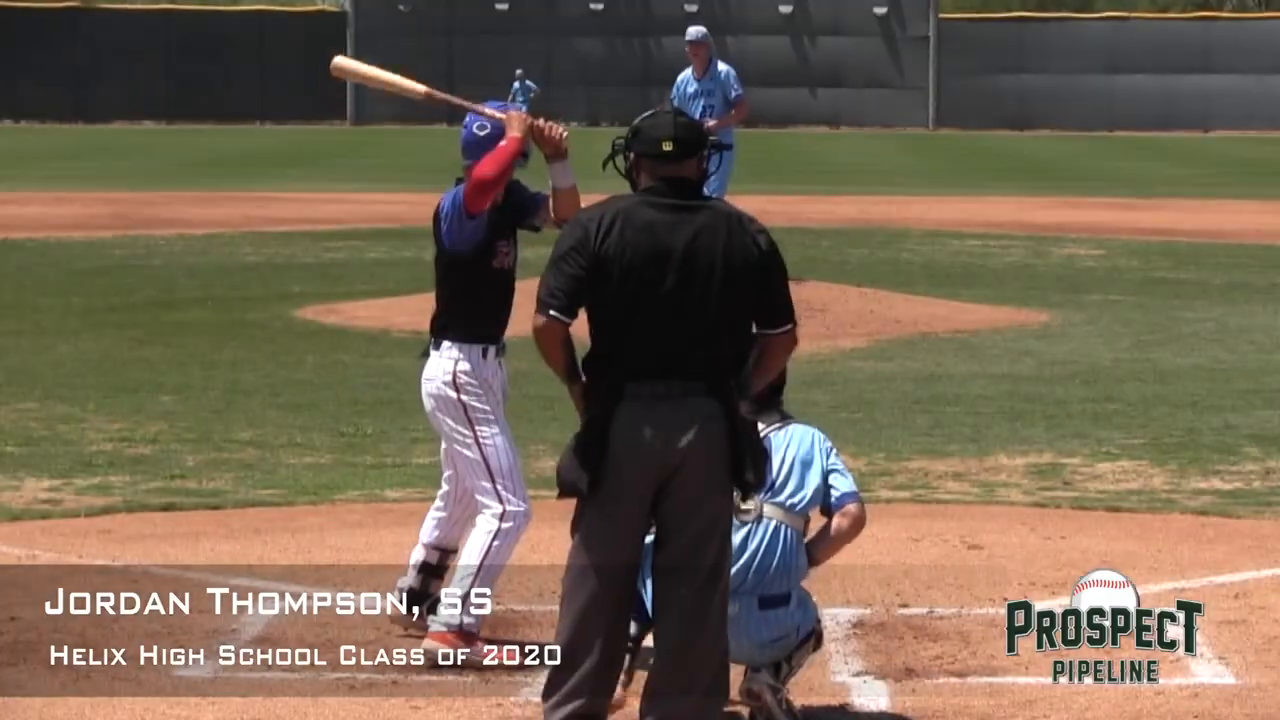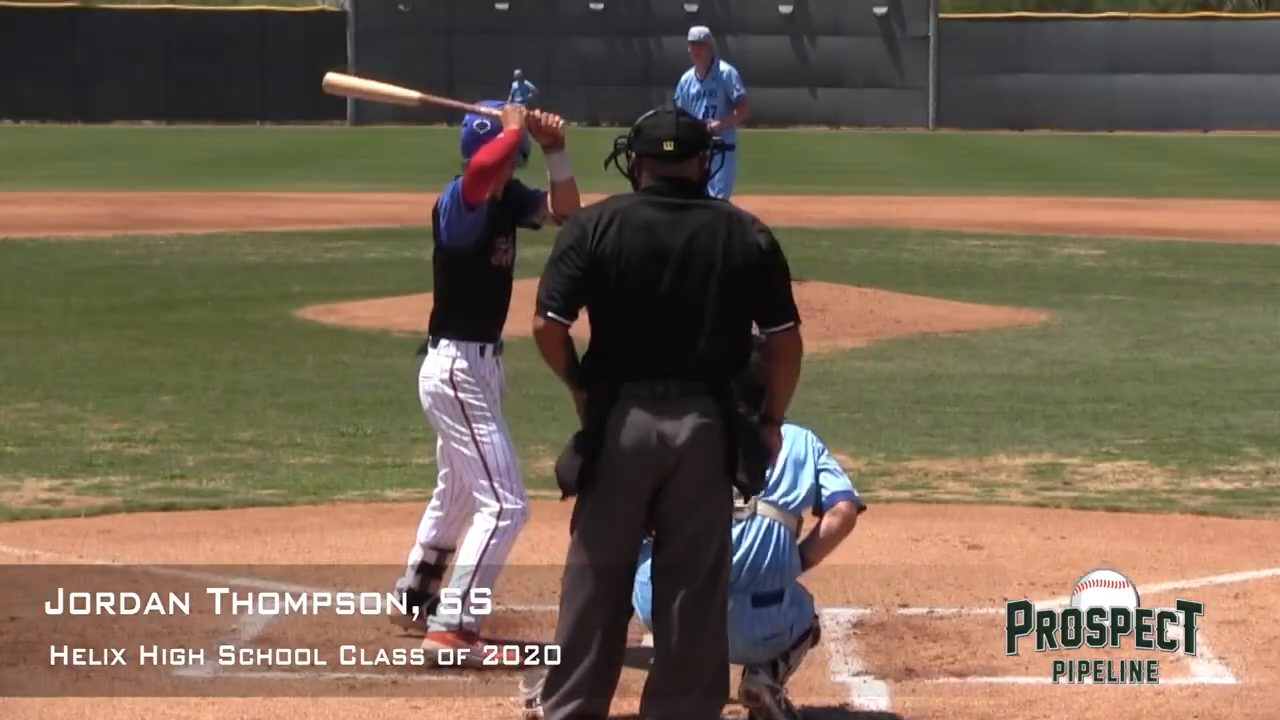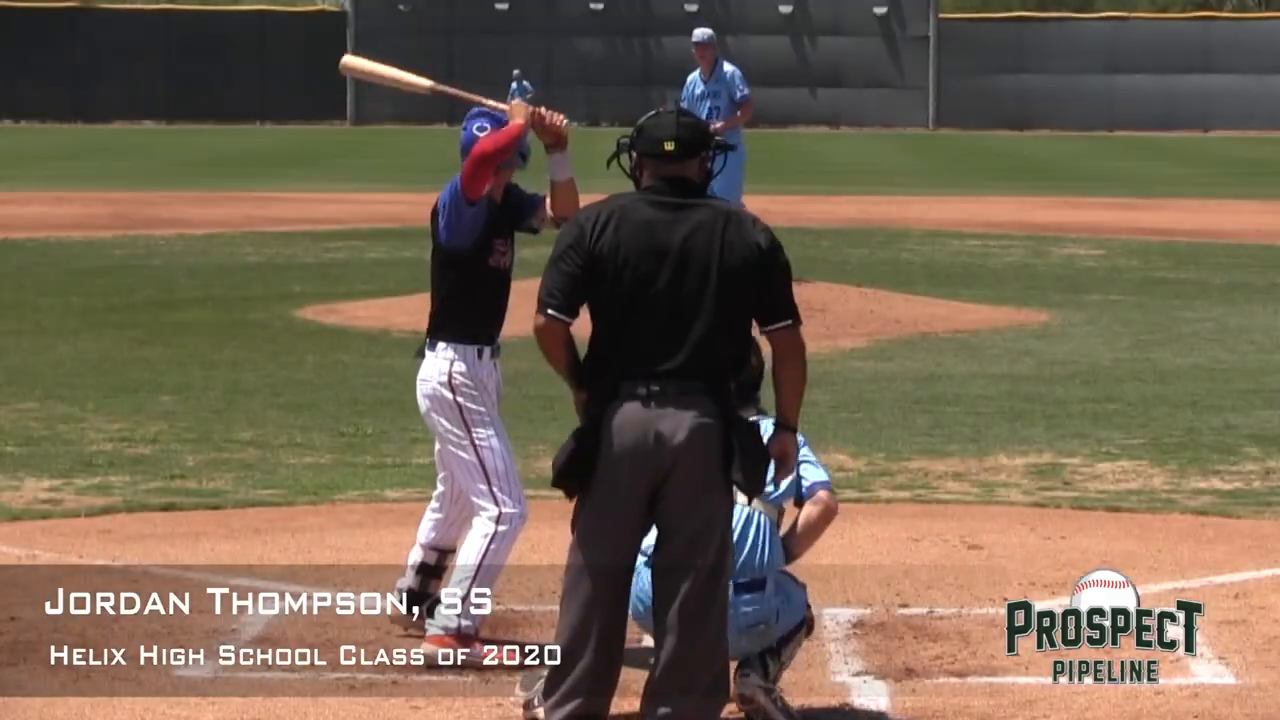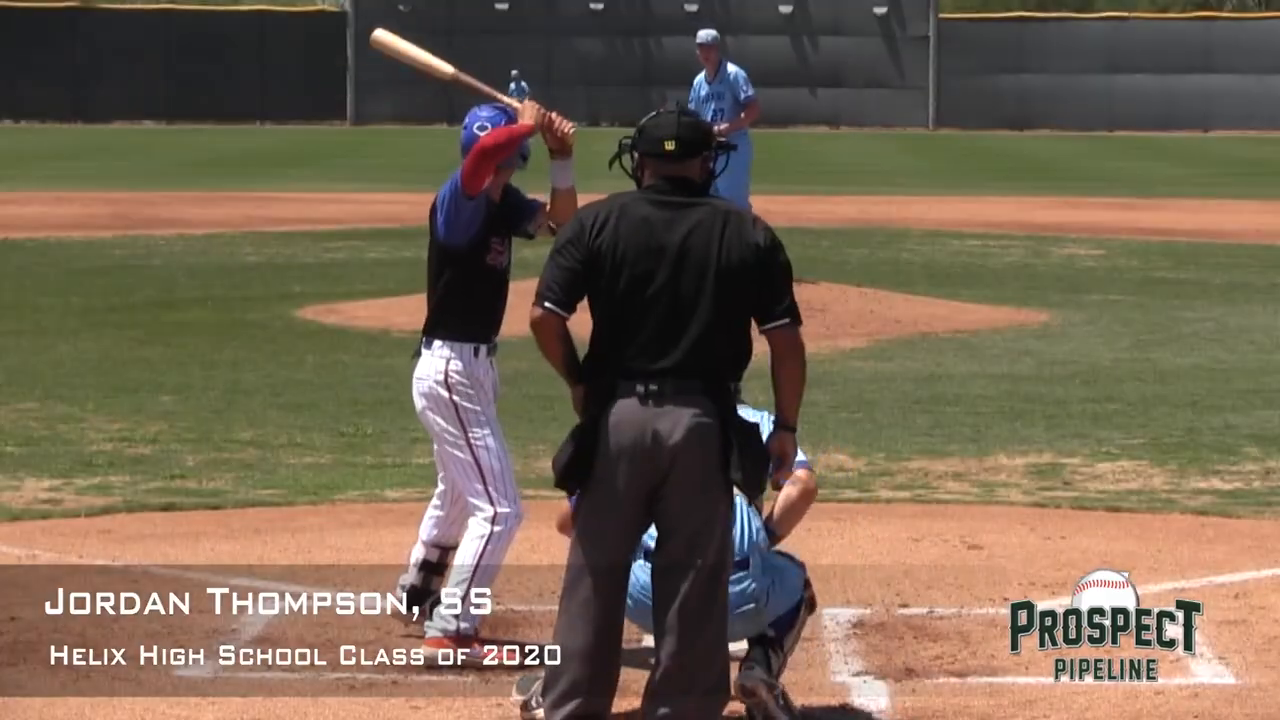
dt=0.1s
person 1, frame 1
left shoulder: (595, 226)
right shoulder: (746, 234)
left elbow: (548, 324)
right elbow: (780, 340)
left wrist: (578, 389)
right wrist: (737, 398)
left hip: (622, 420)
right hip: (707, 422)
left knee: (598, 577)
right knee: (694, 583)
person 1, frame 2
left shoulder: (595, 225)
right shoulder: (747, 233)
left elbow: (548, 326)
right elbow: (785, 340)
left wrist: (580, 388)
right wrist: (770, 421)
left hip: (621, 420)
right hip: (706, 422)
left knee: (597, 577)
right knee: (694, 583)
person 1, frame 3
left shoulder: (596, 224)
right shoulder: (747, 234)
left elbow: (547, 322)
right elbow: (787, 341)
left wrist: (580, 385)
right wrist: (786, 427)
left hip: (619, 419)
right hip: (704, 423)
left knee: (596, 577)
right knee: (694, 583)
person 1, frame 4
left shoulder: (596, 223)
right shoulder: (748, 233)
left elbow: (544, 317)
right elbow: (786, 340)
left wrist: (578, 381)
right wrist: (786, 427)
left hip: (619, 417)
right hip: (704, 422)
left knee: (596, 575)
right knee: (694, 583)
person 2, frame 1
left shoulder: (508, 197)
right shoulder: (458, 204)
left elbow: (566, 215)
right elbow: (483, 179)
left wrist: (556, 158)
right wrist: (516, 135)
left hip: (478, 367)
right hip: (461, 371)
left knee: (460, 493)
right knee: (506, 507)
left ankle: (415, 597)
right ankle: (450, 626)
person 2, frame 2
left shoulder: (506, 194)
right shoulder: (458, 199)
left elbow: (565, 211)
right elbow: (482, 169)
left wrist: (554, 149)
right wrist: (515, 128)
left hip: (476, 364)
right hip: (458, 368)
left knee: (456, 493)
right knee: (503, 505)
left ankle: (414, 597)
right ankle: (450, 626)
person 2, frame 3
left shoulder: (505, 199)
right shoulder: (457, 201)
left elbow: (563, 214)
right elbow: (481, 157)
left wrist: (557, 149)
right wrist: (519, 124)
left hip: (473, 368)
right hip: (455, 373)
left knee: (457, 493)
right knee: (502, 508)
left ankle: (415, 597)
right ankle: (449, 631)
person 2, frame 4
left shoulder: (503, 200)
right shoulder: (456, 198)
left elbow: (561, 222)
right elbow: (482, 153)
left wrist: (562, 156)
right wrist: (528, 124)
left hip: (468, 367)
right hip: (451, 371)
left knee: (458, 492)
right knee: (497, 509)
left ankle: (417, 593)
right ankle: (448, 632)
person 3, frame 1
right shoulder: (809, 440)
right elbow: (852, 517)
right wrist: (803, 563)
right hip: (767, 632)
left knee: (637, 558)
right knee: (803, 620)
right ankle: (768, 676)
person 3, frame 2
right shoulder: (801, 440)
right elbow: (843, 512)
right wrist: (795, 566)
right hip: (753, 633)
right knee: (801, 616)
right ankle: (766, 679)
person 3, frame 3
right shoulder: (779, 433)
right elbow: (822, 504)
right wrist: (781, 557)
left hip: (655, 596)
right hip: (748, 615)
right knee: (793, 609)
right ankle: (760, 678)
person 3, frame 4
right shoulder: (758, 422)
left elbow: (567, 522)
right elbow: (803, 482)
right wrist: (767, 537)
left hip: (646, 594)
right hip: (739, 597)
right knee: (792, 580)
right ankle: (761, 671)
